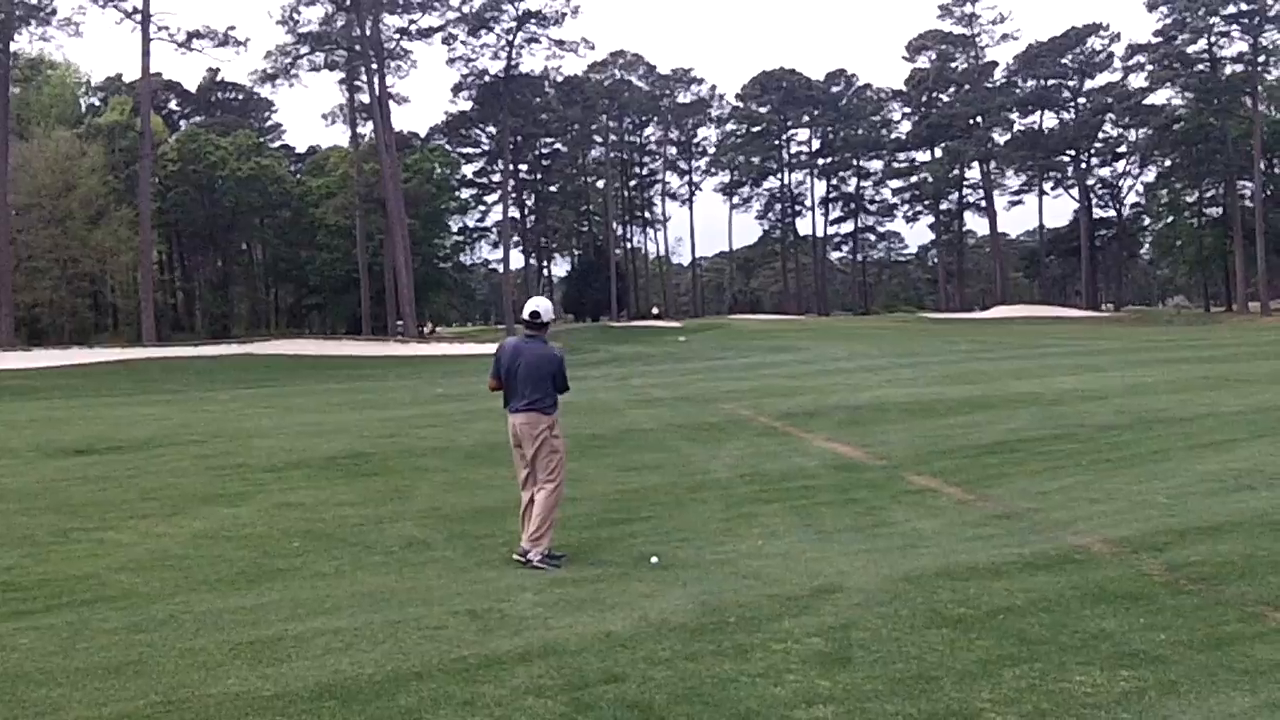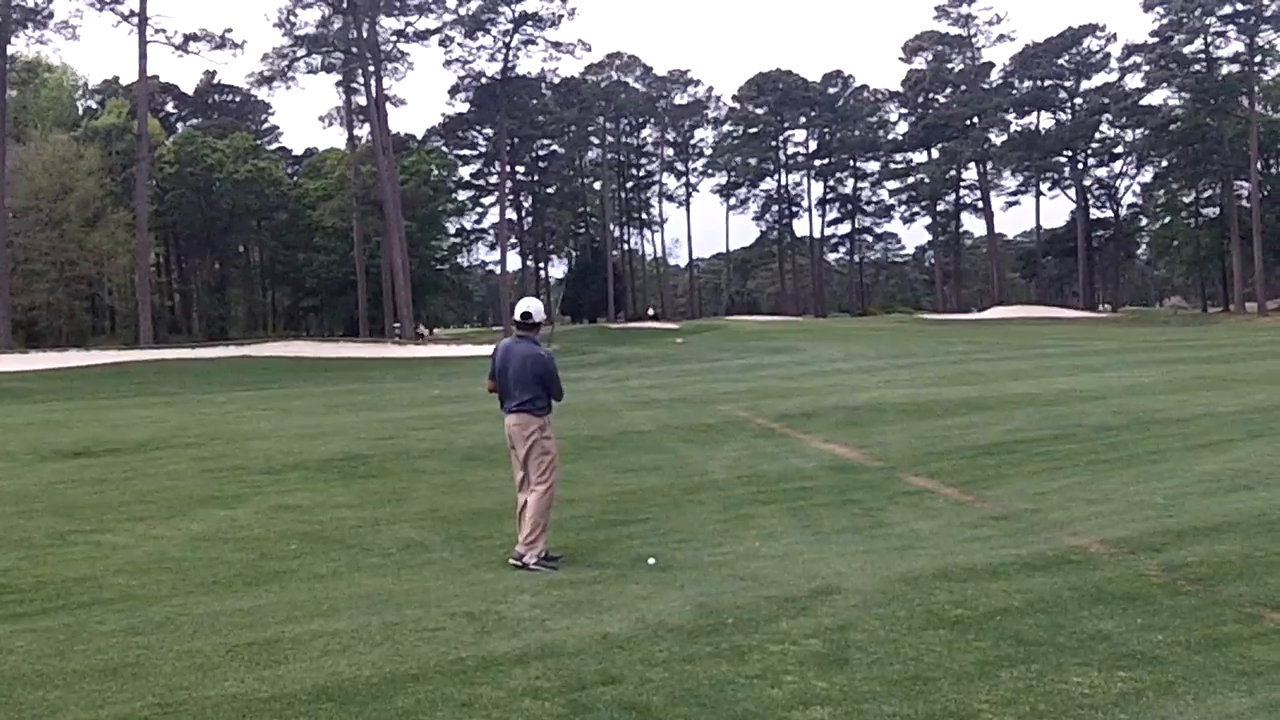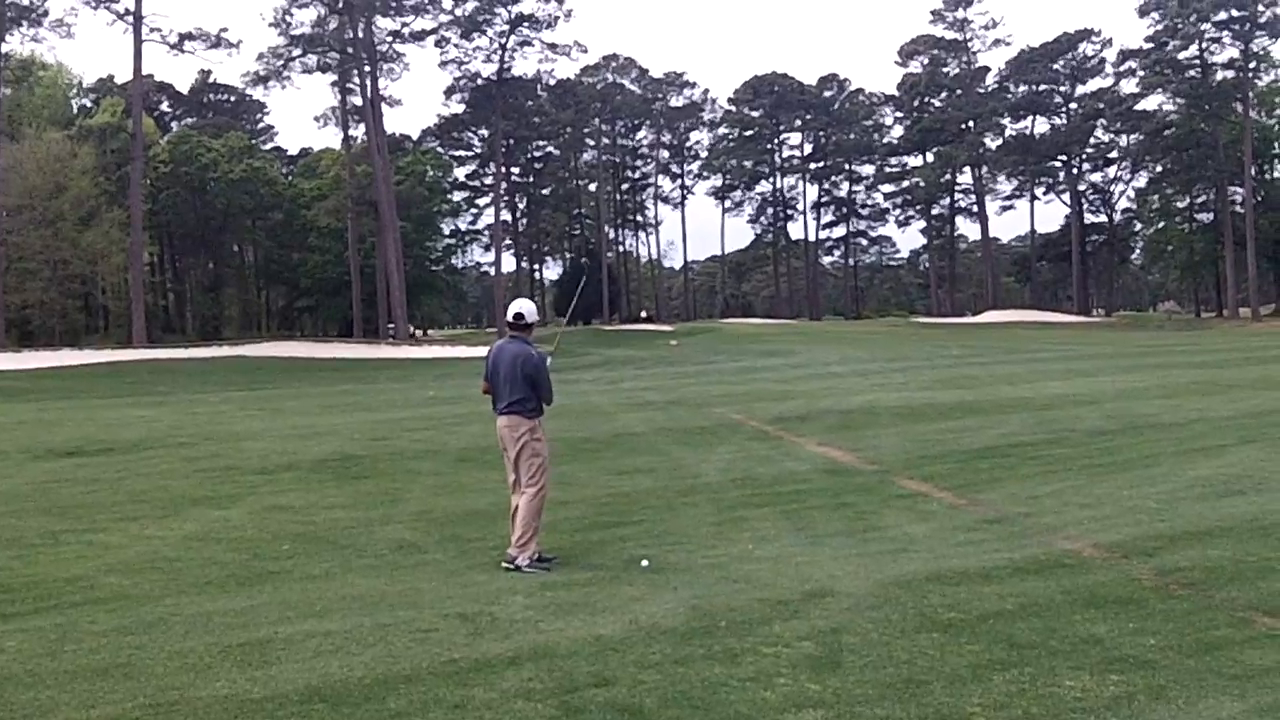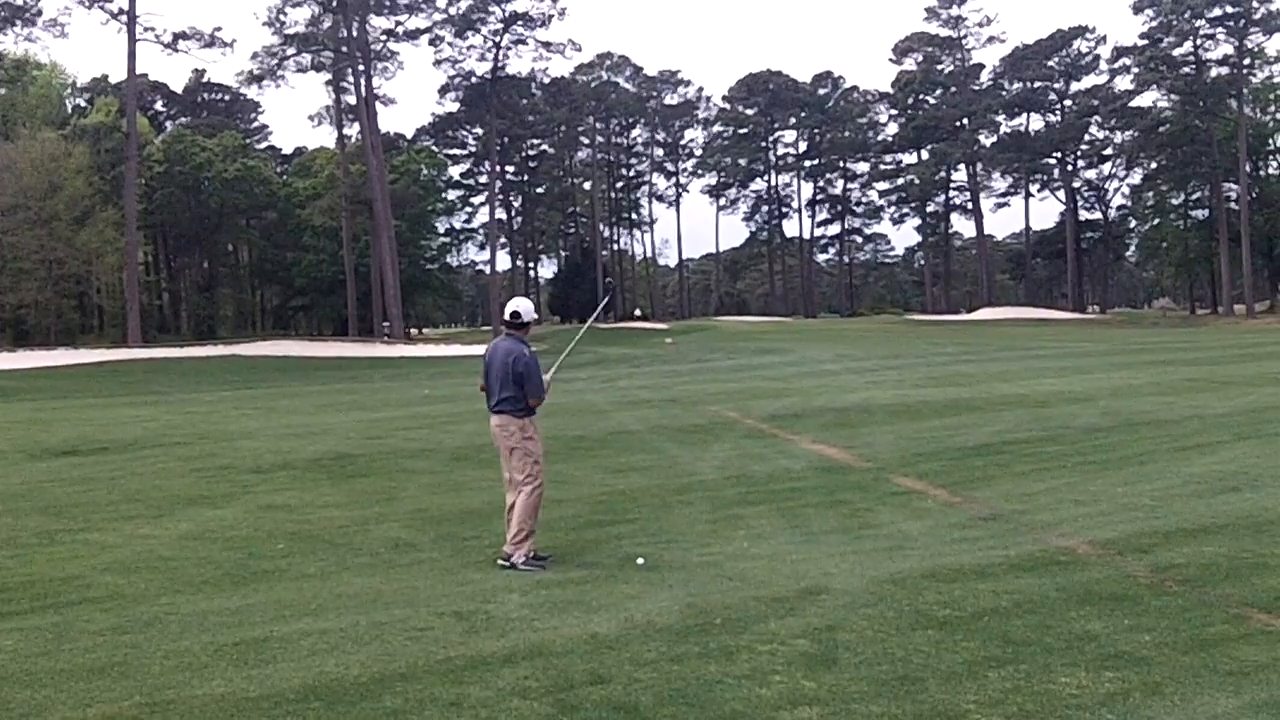
dt=0.3s
person 1, frame 1
left shoulder: (506, 347)
right shoulder: (553, 356)
left elbow: (493, 384)
right elbow: (562, 389)
left hip: (515, 420)
right hip: (541, 422)
left knee: (530, 485)
right knee: (549, 484)
left ankle: (533, 545)
right ankle: (533, 548)
person 1, frame 2
left shoulder: (502, 348)
right shoulder: (541, 357)
left elbow: (492, 386)
right elbow: (558, 396)
left hip: (512, 421)
right hip: (534, 423)
left knee: (526, 487)
right knee: (542, 486)
left ankle: (531, 547)
right ankle: (528, 552)
person 1, frame 3
left shoulder: (495, 349)
right shoulder: (532, 356)
left elbow: (486, 387)
right elbow: (547, 399)
left hip: (503, 422)
right hip: (525, 425)
left knee: (520, 488)
right knee: (533, 488)
left ankle: (525, 549)
right ankle: (520, 555)
person 1, frame 4
left shoulder: (493, 347)
right shoulder: (524, 355)
left elbow: (485, 385)
right elbow: (535, 400)
right wrist: (543, 386)
left hip: (498, 420)
right hip: (517, 424)
left knee: (516, 487)
right knee: (530, 485)
left ankle: (519, 547)
right ankle: (515, 552)
